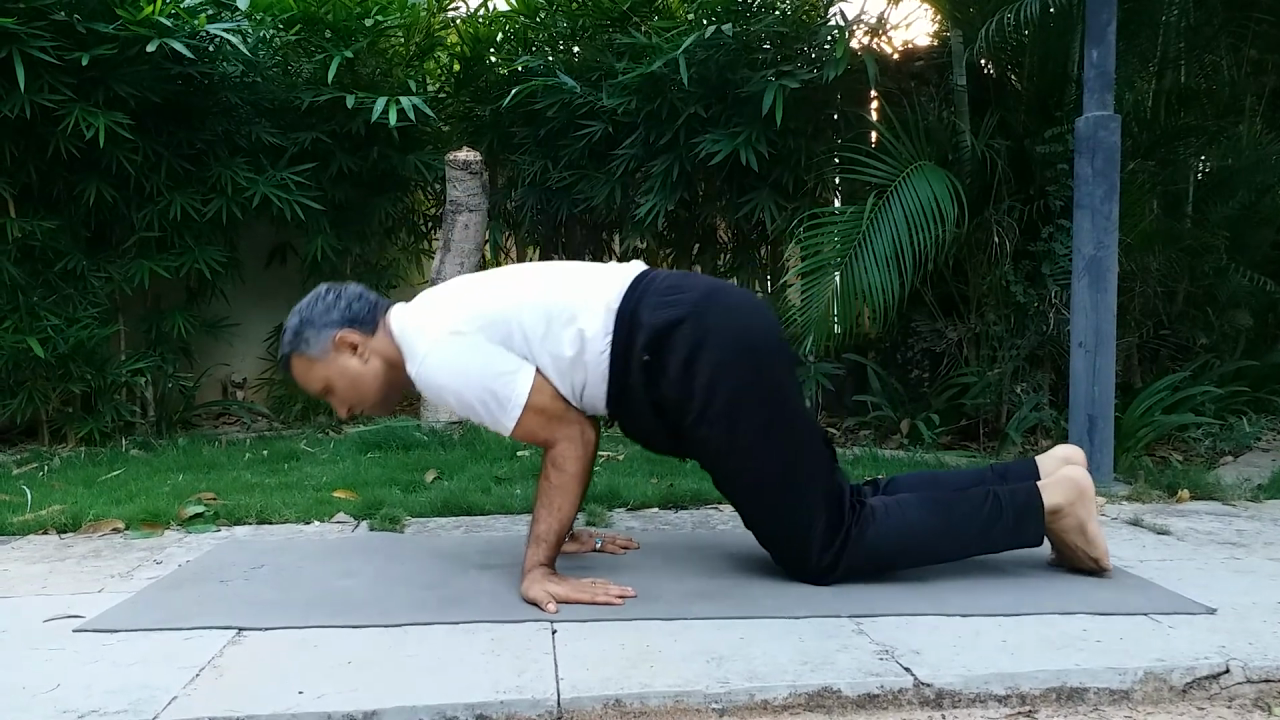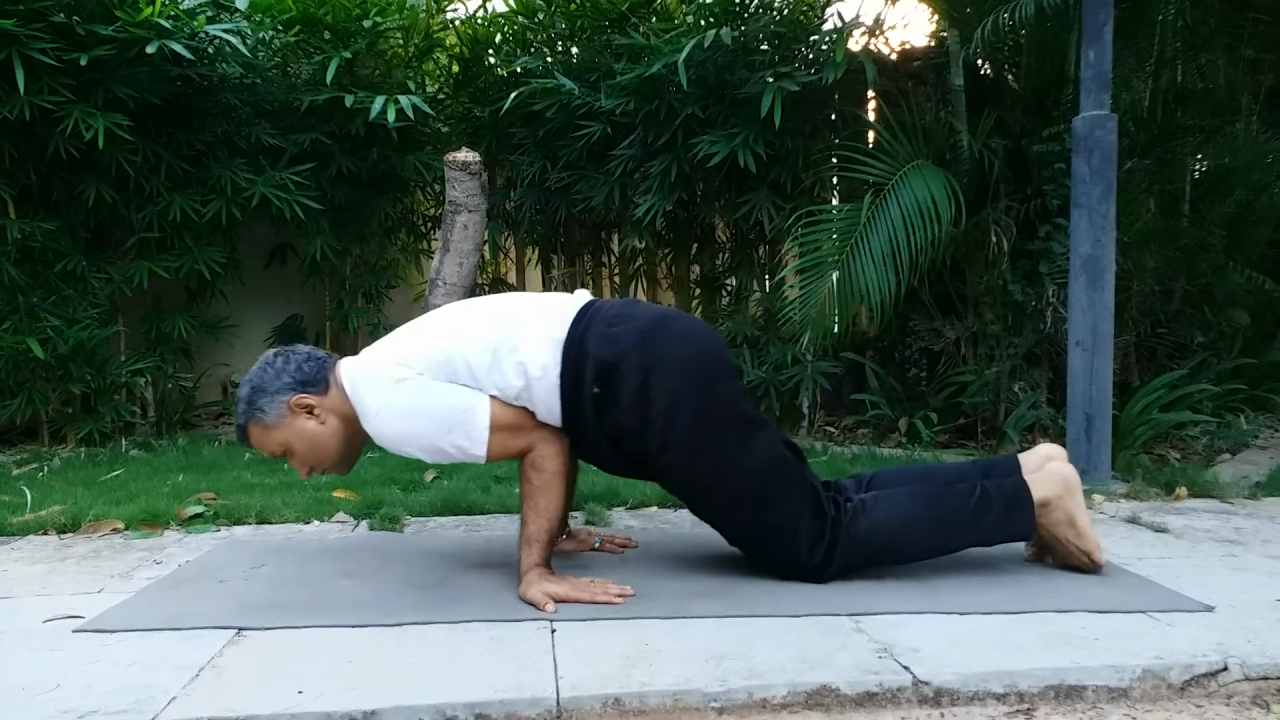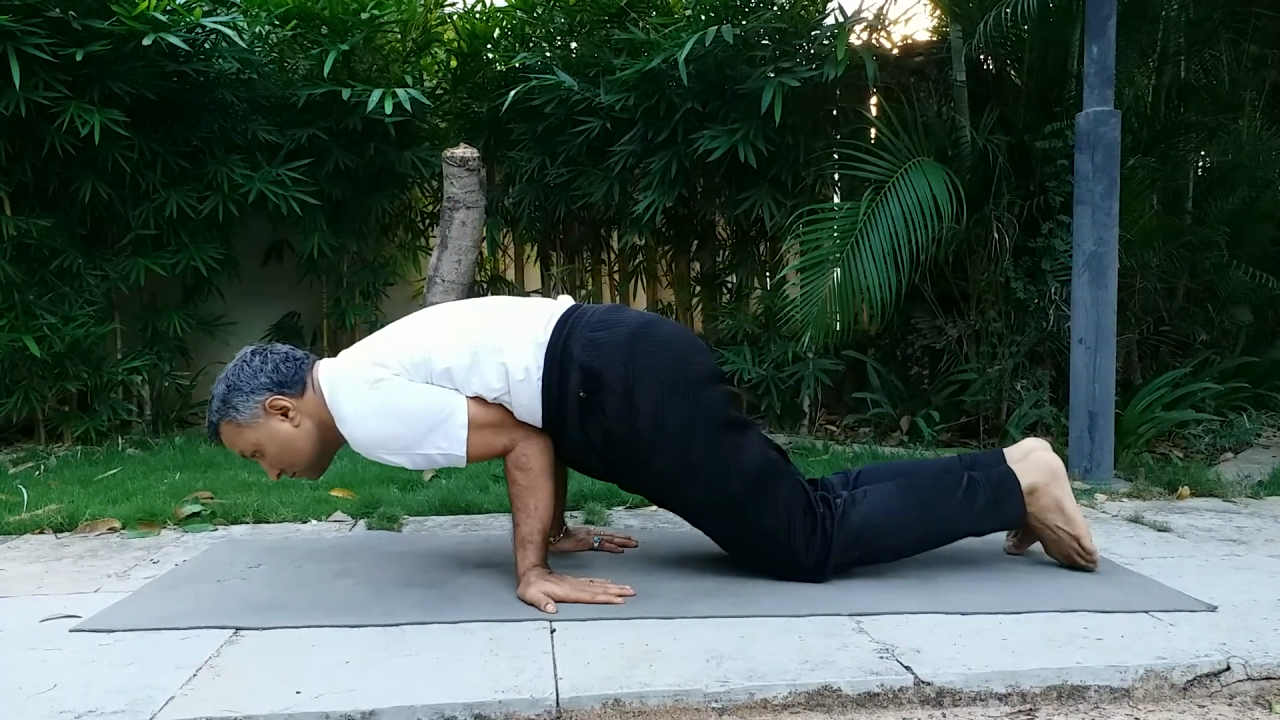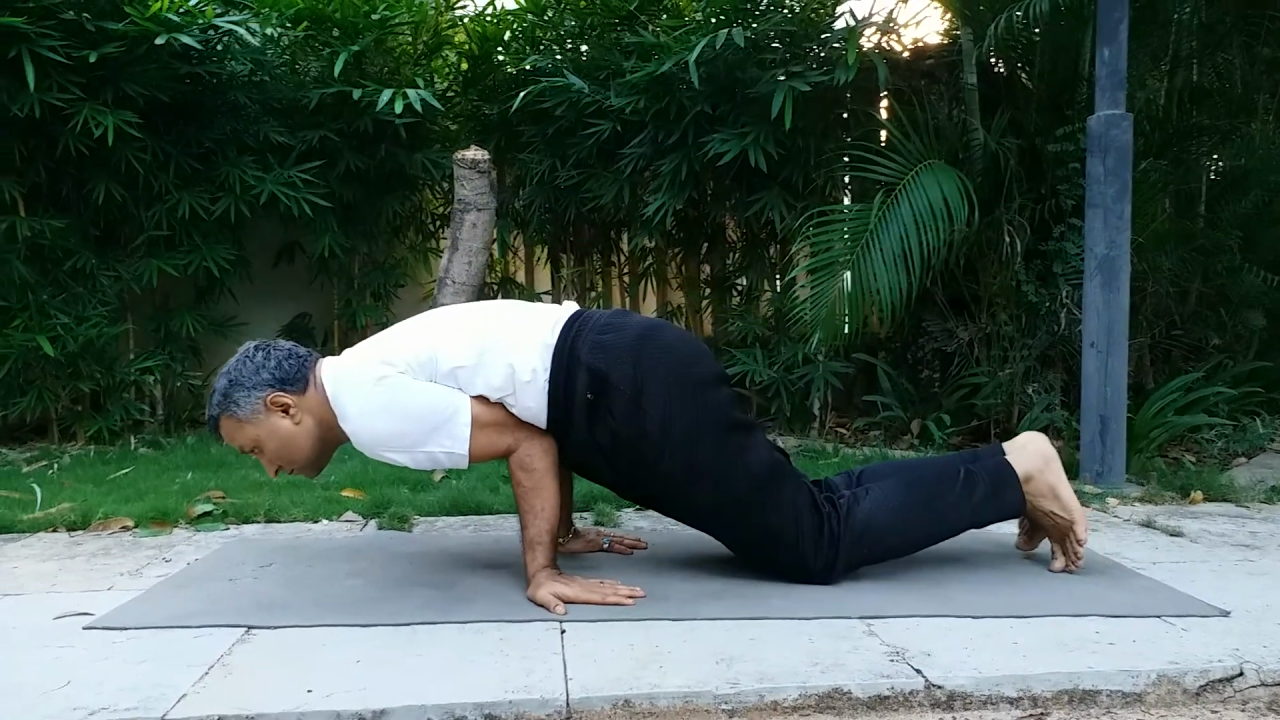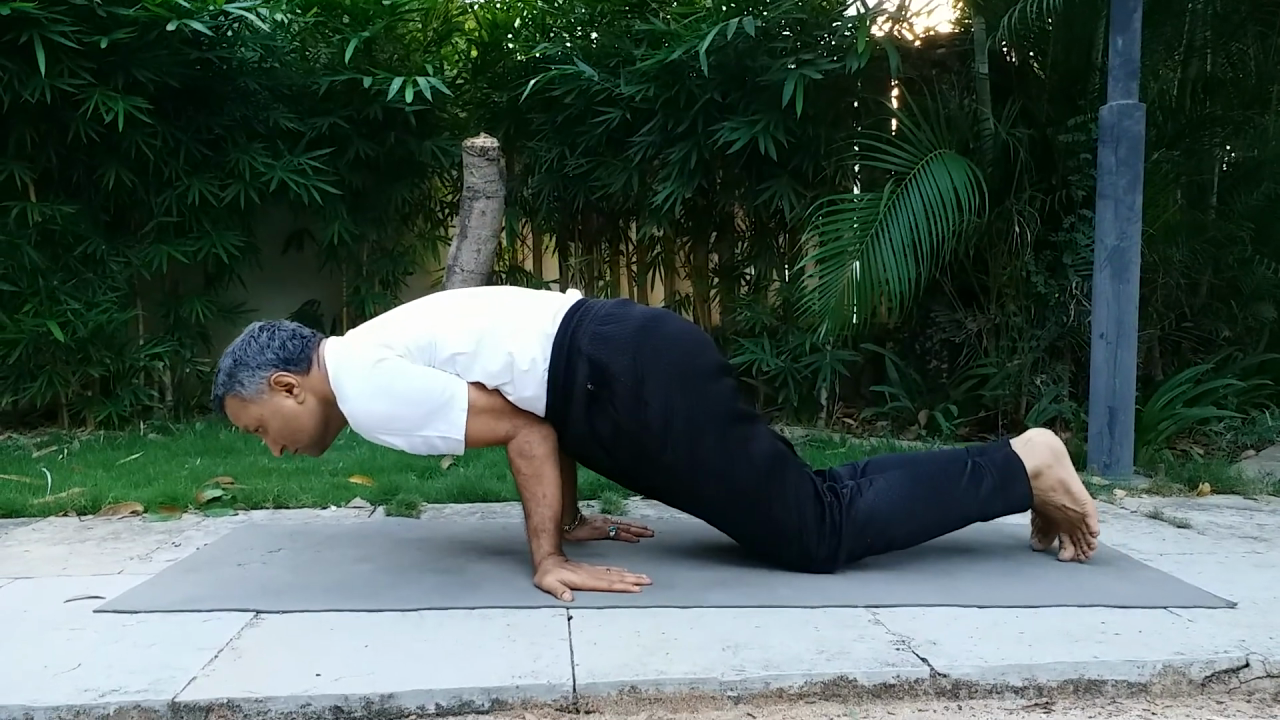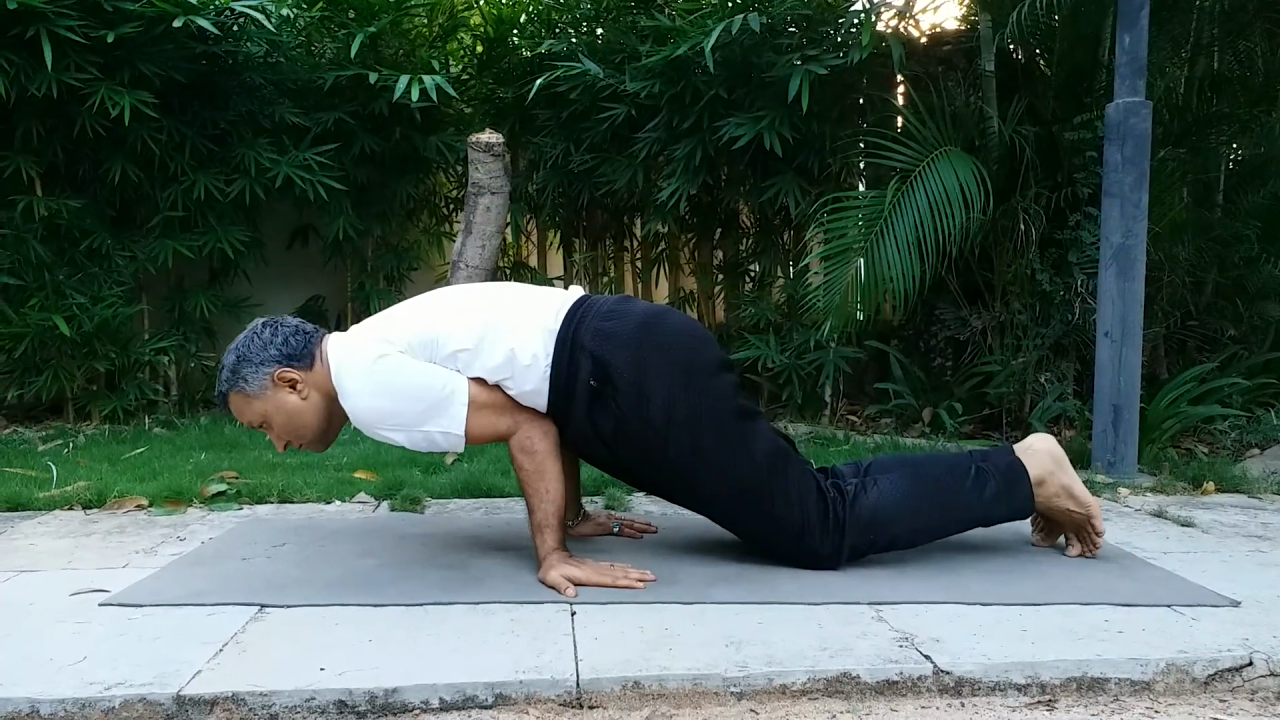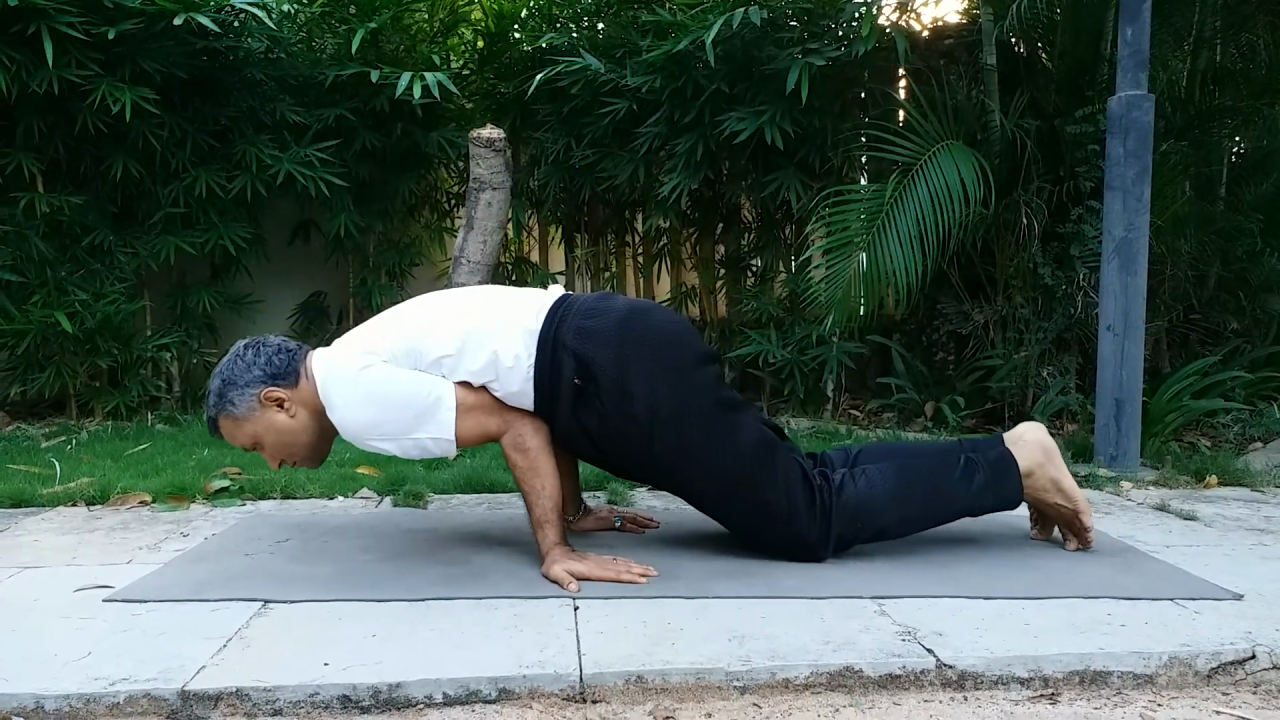
dt=0.4s
person 1, frame 1
left shoulder: (435, 356)
right shoulder: (438, 322)
left elbow: (570, 433)
right elbow: (568, 408)
left wrist: (538, 567)
right wrist: (559, 531)
left hip: (703, 349)
right hip: (706, 332)
left knee: (826, 546)
right knee: (828, 509)
left ankle: (1041, 501)
right ankle: (1039, 474)
person 1, frame 2
left shoulder: (385, 405)
right shoulder: (393, 372)
left elbow: (537, 440)
left wrist: (533, 570)
right wrist: (555, 531)
left hip: (649, 379)
right hip: (648, 359)
left knee: (816, 541)
right knee: (812, 505)
left ankle: (1031, 499)
right ankle: (1021, 472)
person 1, frame 3
left shoulder: (360, 408)
right shoulder: (372, 373)
left elbow: (520, 440)
left wrist: (531, 571)
right wrist: (552, 531)
left hip: (628, 386)
right hip: (625, 365)
left knee: (810, 541)
right knee: (800, 506)
left ankle: (1016, 486)
right ankle: (1007, 467)
person 1, frame 4
left shoulder: (367, 409)
right shoulder: (376, 374)
left elbow: (526, 441)
left wrist: (541, 572)
right wrist: (560, 532)
left hip: (635, 389)
right hip: (625, 373)
left knee: (818, 543)
right knee: (798, 511)
left ankle: (1012, 474)
right ankle: (1005, 469)
person 1, frame 5
left shoulder: (365, 392)
right shoulder: (379, 355)
left elbow: (523, 429)
left wrist: (547, 560)
right wrist: (567, 519)
left hip: (634, 380)
right hip: (627, 362)
left knee: (820, 530)
right knee: (802, 501)
left ankle: (1022, 467)
right ankle: (1013, 467)
person 1, frame 6
left shoulder: (365, 385)
right shoulder: (381, 352)
left elbow: (521, 425)
left wrist: (551, 557)
right wrist: (571, 515)
left hip: (636, 377)
right hip: (627, 358)
left knee: (822, 530)
right knee: (807, 499)
left ankle: (1023, 473)
right ankle: (1014, 472)
person 1, frame 7
left shoulder: (353, 399)
right shoulder: (367, 365)
left elbow: (513, 425)
left wrist: (554, 550)
right wrist: (572, 508)
left hip: (620, 369)
right hip: (615, 350)
left knee: (812, 520)
right knee: (795, 483)
left ankle: (1012, 463)
right ankle: (1003, 459)
